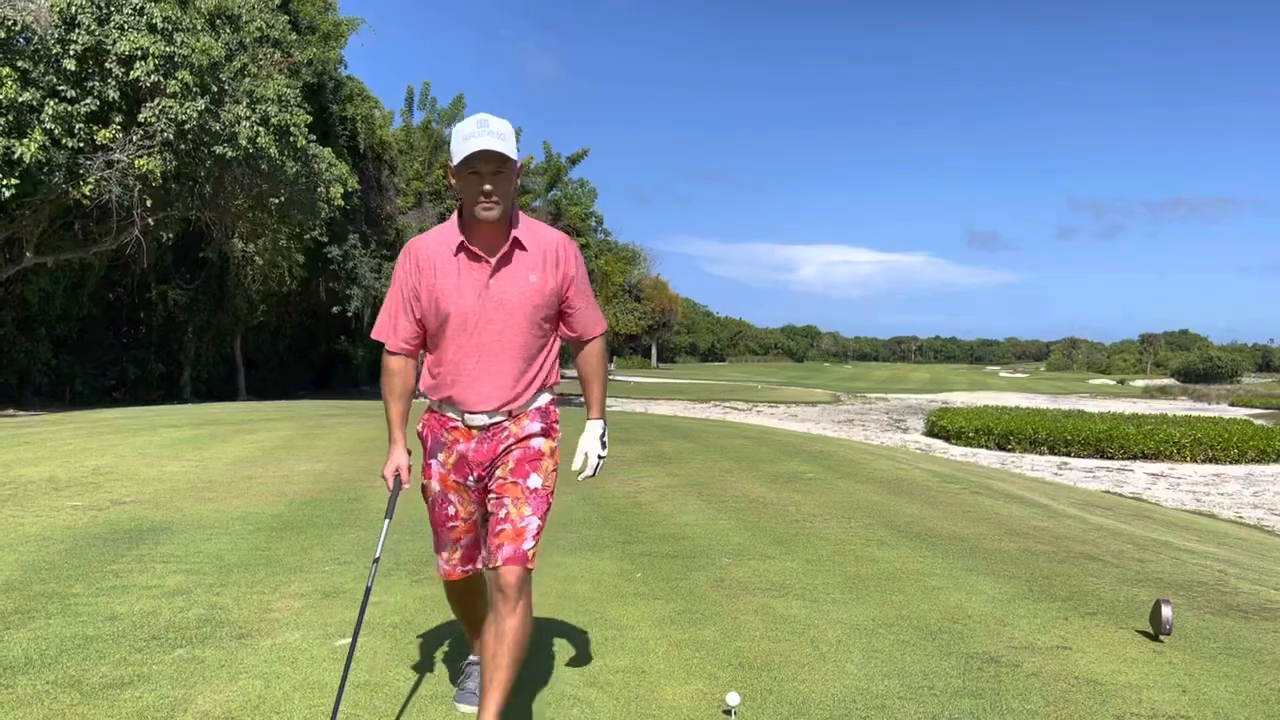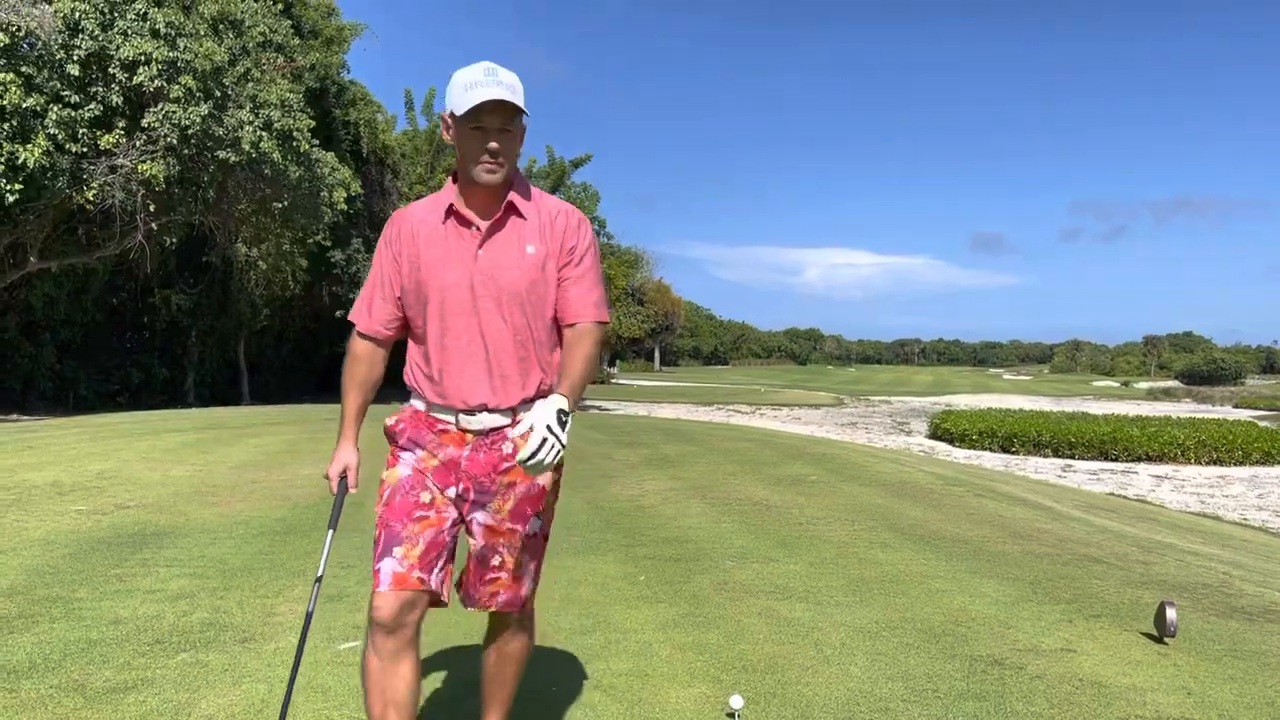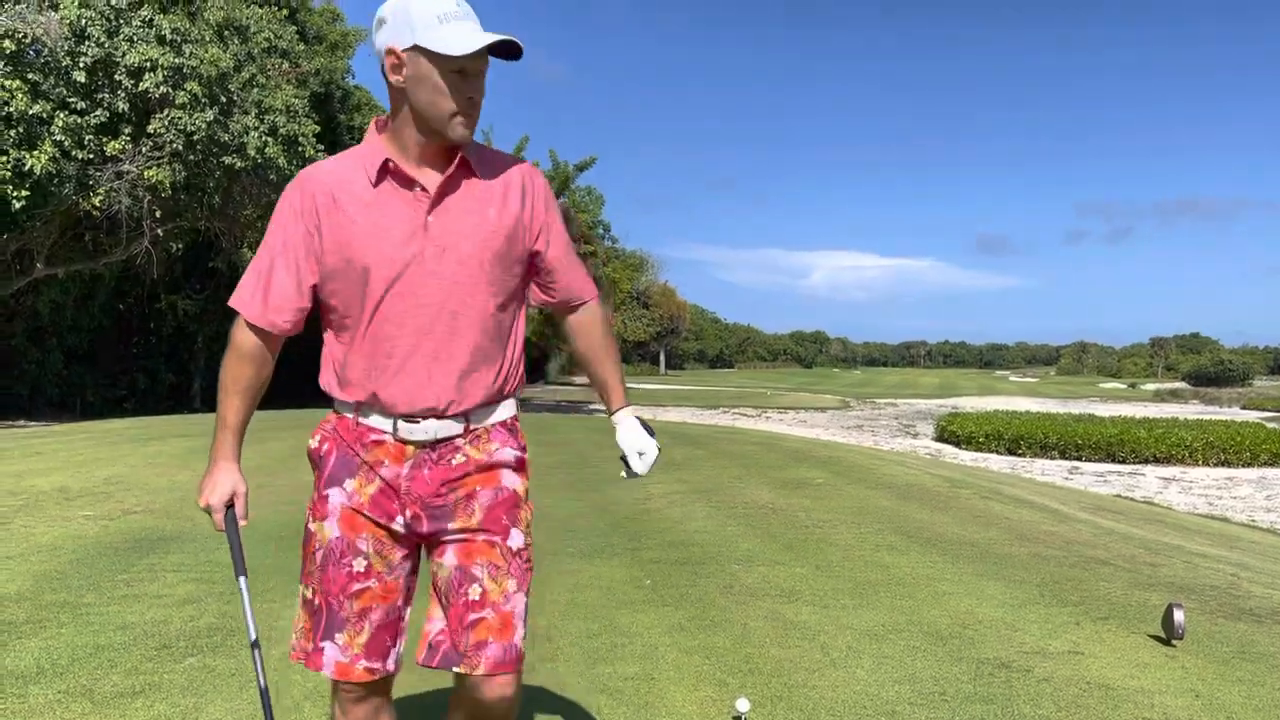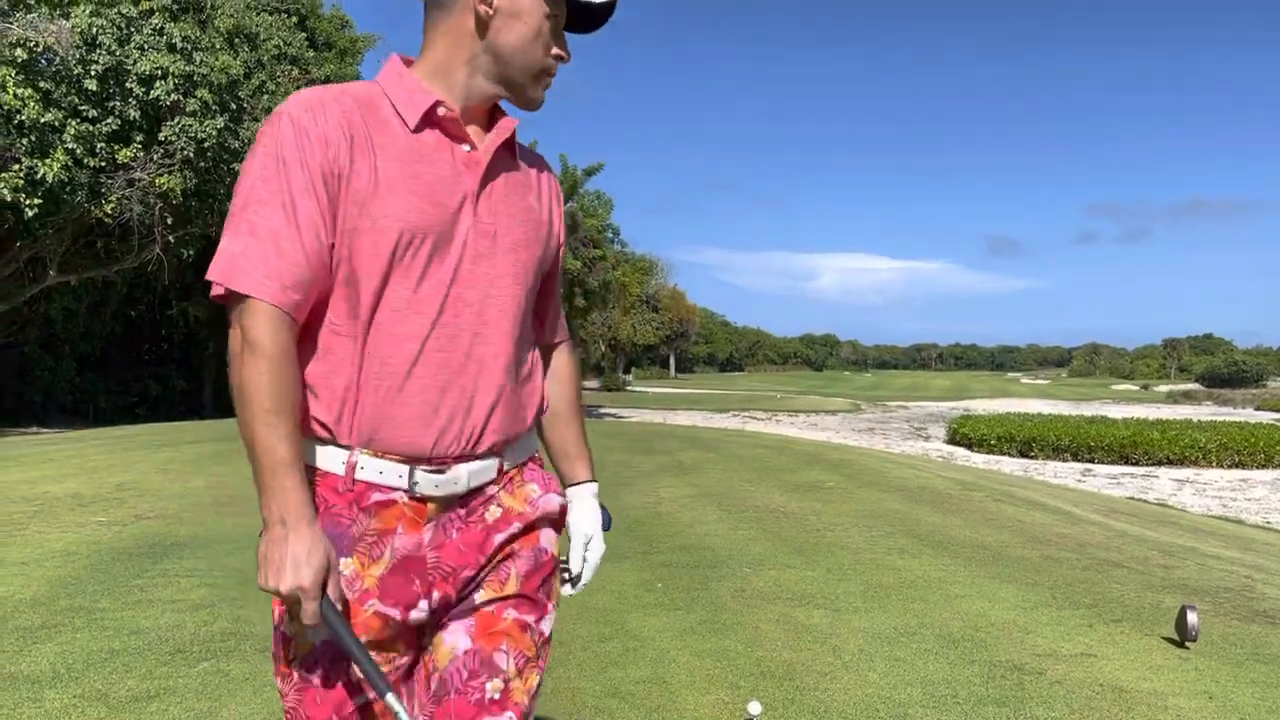
dt=0.5s
person 1, frame 1
left shoulder: (556, 250)
right shoulder: (421, 255)
left elbow: (589, 337)
right elbow: (399, 351)
left wrist: (596, 422)
right wrist: (397, 441)
left hip: (525, 432)
right hip: (449, 435)
left knee: (511, 573)
right knee: (460, 569)
right ankle: (481, 654)
person 1, frame 2
left shoulder: (564, 226)
right shoulder: (408, 227)
left elbow: (586, 330)
right elbow: (371, 337)
left wrist: (558, 405)
right wrist: (347, 439)
left hip: (521, 446)
right hip: (428, 438)
left knee: (509, 609)
right knee: (392, 612)
person 1, frame 3
left shoulder: (518, 187)
right shoulder: (319, 191)
left elbow: (579, 303)
right elbow: (258, 327)
left wrist: (621, 411)
right wrist: (224, 456)
left hip: (480, 457)
right hip: (363, 459)
person 1, frame 4
left shoulder: (533, 182)
right shoulder: (318, 128)
right elbow: (259, 326)
left wrist: (580, 486)
right wrist: (288, 517)
left hip: (503, 518)
right hip: (355, 521)
